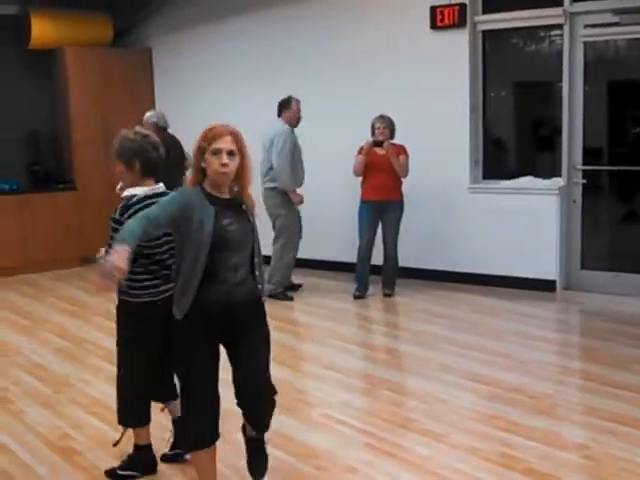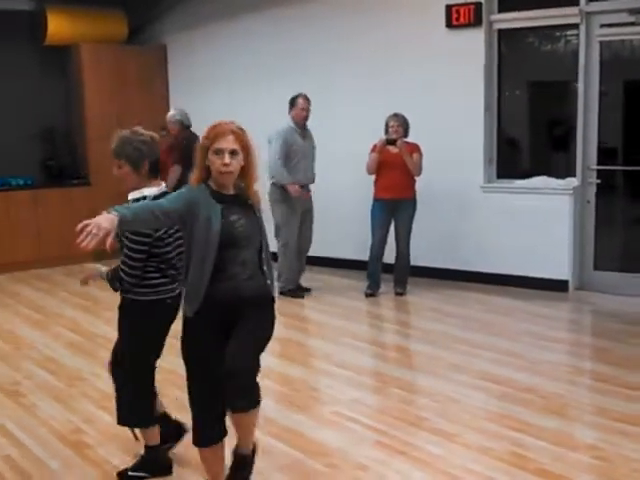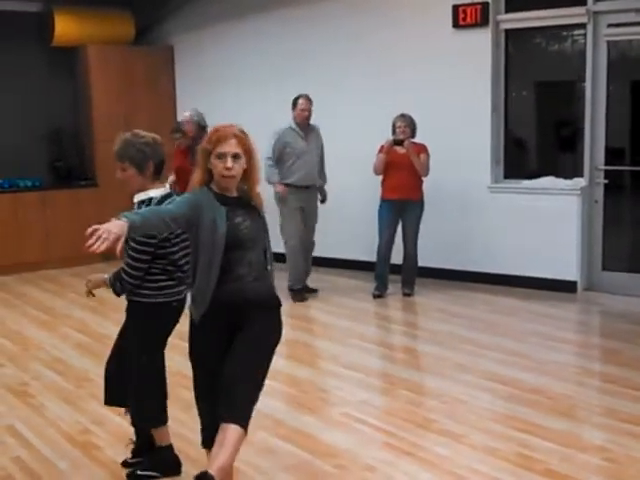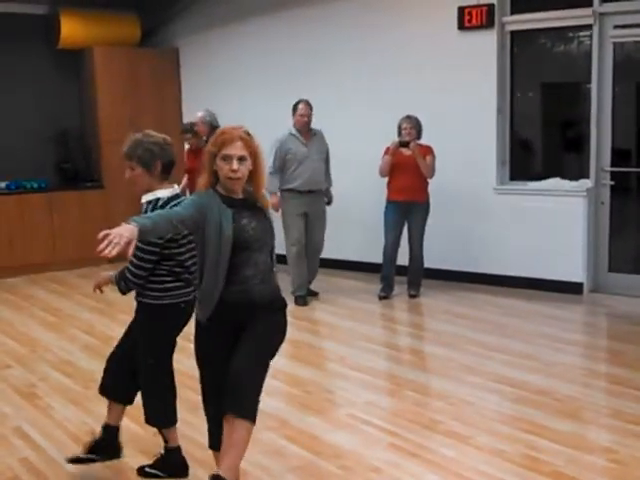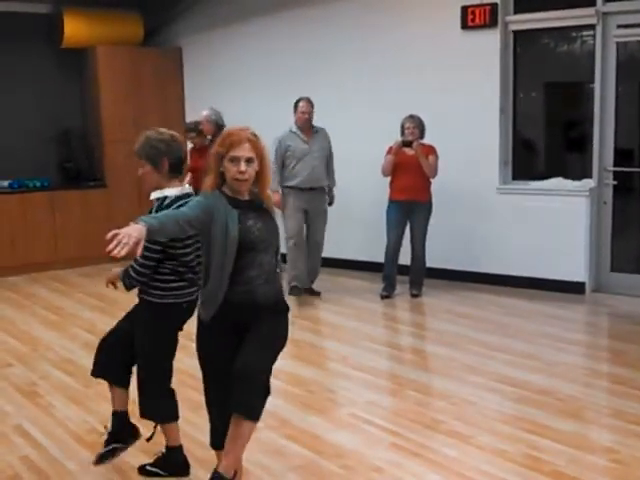
dt=0.2s
person 1, frame 1
left shoulder: (243, 202)
right shoulder: (187, 200)
right elbow: (146, 221)
left wrist: (255, 293)
right wrist: (122, 245)
left hip: (246, 311)
right hip: (198, 315)
left knee: (258, 392)
right knee: (200, 406)
left ankle: (255, 435)
person 1, frame 2
left shoulder: (248, 198)
right shoulder: (195, 198)
right elbow: (155, 210)
left wrist: (268, 288)
right wrist: (114, 216)
left hip: (254, 306)
right hip: (207, 311)
left knee: (239, 373)
right knee: (207, 401)
left ankle: (246, 447)
person 1, frame 3
left shoulder: (251, 199)
right shoulder: (199, 202)
right elbow: (162, 215)
left wrist: (267, 294)
right wrist: (125, 222)
left hip: (260, 310)
right hip: (213, 315)
left knee: (239, 383)
right knee: (212, 401)
person 1, frame 4
left shoulder: (257, 201)
right shoulder: (205, 204)
right elbow: (170, 219)
right wrist: (134, 226)
left hip: (265, 311)
right hip: (219, 316)
left knee: (243, 379)
right knee: (218, 402)
person 1, frame 5
left shoulder: (263, 203)
right shoulder: (211, 204)
right elbow: (178, 219)
right wrist: (142, 226)
left hip: (268, 313)
right hip: (222, 317)
left knee: (249, 376)
right knee: (221, 404)
person 2, frame 1
left shoulder: (127, 210)
left wrist: (106, 257)
left hip: (138, 304)
right hip: (172, 299)
left knee: (134, 375)
right knee: (161, 368)
right ankle: (183, 433)
person 2, frame 2
right shoulder: (169, 200)
left elbow: (127, 276)
left wrist: (99, 273)
left hip: (145, 304)
right hip: (168, 297)
left knee: (133, 373)
right knee: (129, 365)
right ankle: (167, 425)
person 2, frame 3
left shoulder: (148, 213)
right shoulder: (172, 201)
left elbow: (130, 276)
left wrist: (102, 280)
left hip: (152, 306)
right hip: (167, 300)
left knee: (145, 377)
right knee: (122, 368)
right ankle: (146, 439)
person 2, frame 4
left shoulder: (157, 213)
right shoulder: (181, 201)
left elbow: (137, 273)
left wrist: (110, 277)
left hip: (161, 306)
right hip: (176, 300)
left knee: (154, 377)
right knee: (122, 363)
right ankle: (109, 439)
person 2, frame 5
left shoulder: (163, 210)
right shoulder: (190, 200)
left elbow: (142, 270)
left wrist: (119, 274)
right wrist: (130, 273)
left hip: (163, 304)
right hip: (178, 298)
left knee: (153, 374)
right knee: (114, 347)
right ankle: (122, 428)
person 3, frame 1
left shoulder: (277, 132)
right shoulder: (285, 134)
right elbow: (282, 166)
right wrist: (292, 191)
left hip: (274, 192)
right hip: (280, 194)
left knee: (291, 237)
right knee: (285, 240)
left ankle: (284, 280)
right ankle: (274, 287)
person 3, frame 2
left shoulder: (306, 133)
right shoulder: (283, 133)
right elbow: (275, 163)
right wrist: (289, 184)
left hip: (302, 192)
right hip: (284, 193)
left knee: (304, 240)
right knee: (287, 240)
left ankle: (294, 281)
right ankle: (286, 285)
person 3, frame 3
left shoulder: (316, 132)
right shoulder: (283, 135)
right elbow: (270, 162)
left wrist: (322, 185)
right wrist: (276, 183)
left hip: (310, 193)
right hip: (289, 193)
left knee: (308, 240)
right knee: (293, 239)
left ankle: (302, 281)
right ankle: (295, 285)
person 3, frame 4
left shoulder: (319, 137)
right shoulder: (285, 141)
left elbow: (326, 165)
right elbow: (274, 170)
left wrist: (328, 189)
right wrist: (274, 193)
left hip: (316, 197)
right hip: (292, 198)
left knee: (316, 244)
right knee: (296, 245)
left ankle: (306, 284)
right ankle: (299, 291)
person 3, frame 5
left shoulder: (323, 135)
right shoulder: (285, 139)
left elbow: (329, 163)
right elbow: (276, 167)
left wrist: (331, 188)
right wrist: (276, 191)
left hip: (318, 195)
right hip: (293, 195)
left knee: (316, 241)
right knee: (295, 237)
left ankle: (308, 283)
right ankle: (295, 283)
person 4, frame 1
left shoulder: (399, 149)
right shoulder: (365, 148)
left elbow: (403, 173)
right elbow: (357, 172)
left wrist: (390, 153)
right wrist: (365, 152)
left hip: (392, 203)
right hip: (369, 203)
left knee: (390, 245)
right knee: (365, 244)
left ankle: (389, 285)
right ankle: (361, 286)
person 4, frame 2
left shoulder: (413, 148)
right shoulder: (378, 146)
left elbow: (417, 171)
right elbow: (370, 170)
left wrist: (404, 151)
right wrist: (378, 150)
left hip: (405, 202)
right hip: (381, 201)
left knee: (403, 244)
right knee: (377, 243)
left ankle: (400, 284)
right ankle: (372, 284)
person 4, frame 3
left shoulder: (420, 148)
right shoulder: (386, 147)
left elbow: (424, 172)
right elbow: (377, 171)
left wrist: (411, 152)
right wrist: (386, 150)
left hip: (413, 202)
right hip: (389, 201)
left knee: (410, 245)
right knee: (384, 243)
left ankle: (408, 284)
right ankle: (380, 285)
person 4, frame 4
left shoulder: (426, 150)
right shoulder: (391, 149)
left elbow: (429, 173)
right elbow: (383, 173)
left wrist: (416, 153)
right wrist: (391, 152)
left hip: (418, 204)
right hip: (394, 203)
left knee: (416, 246)
right knee: (390, 245)
left ankle: (414, 286)
right ankle: (386, 286)
person 4, frame 5
left shoulder: (429, 150)
right shoulder: (394, 148)
left elbow: (432, 173)
right elbow: (385, 172)
left wrist: (419, 153)
right wrist: (394, 152)
left hip: (421, 204)
right hip: (397, 203)
left knee: (418, 246)
right knee: (392, 244)
left ankle: (416, 285)
right ankle: (388, 286)
